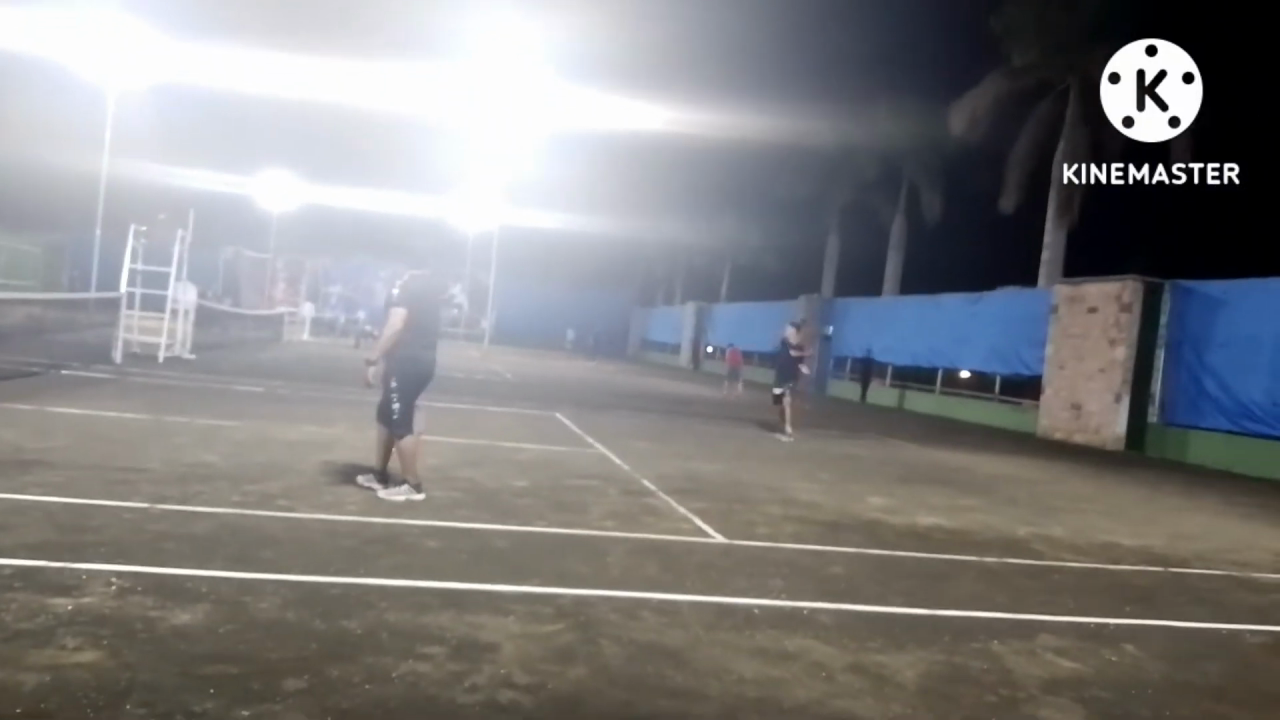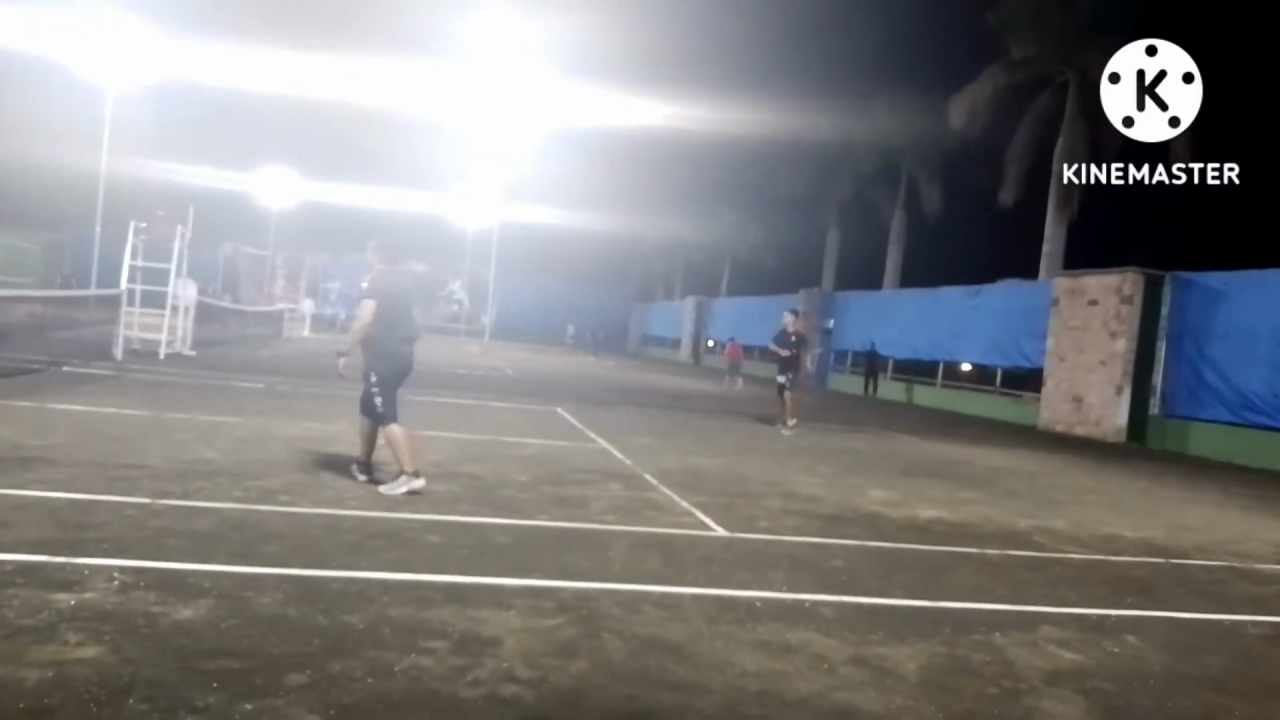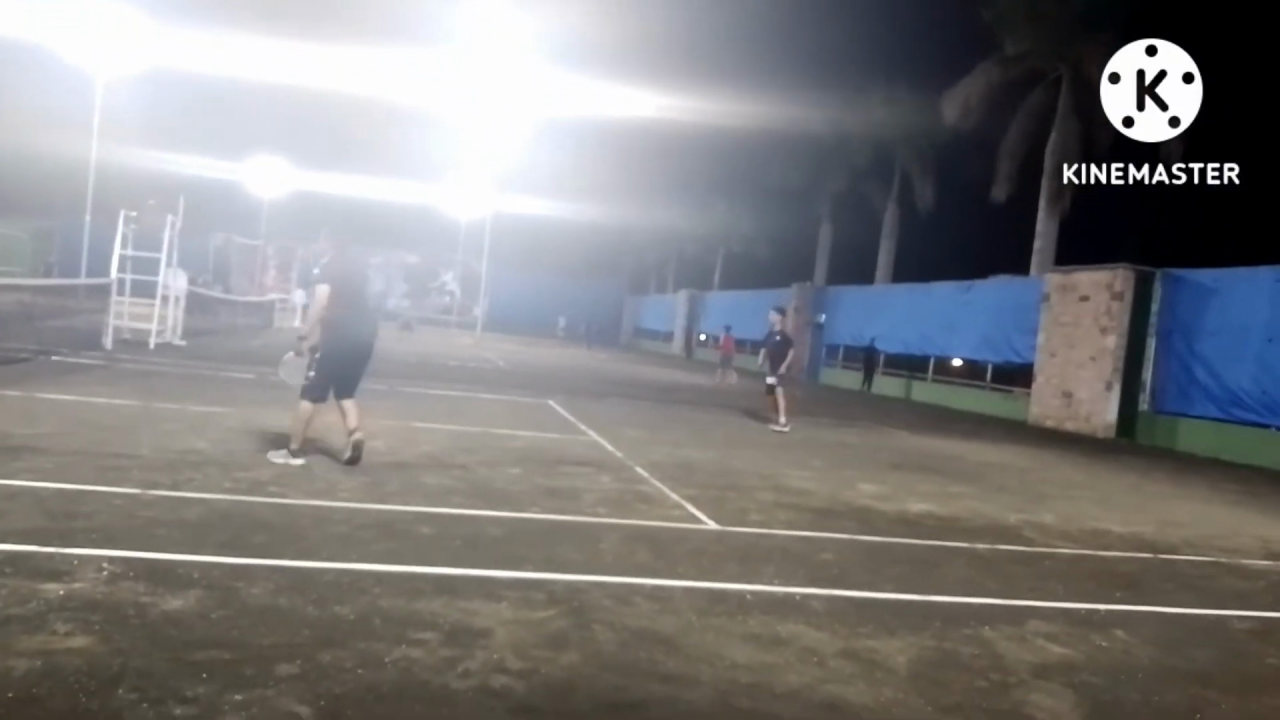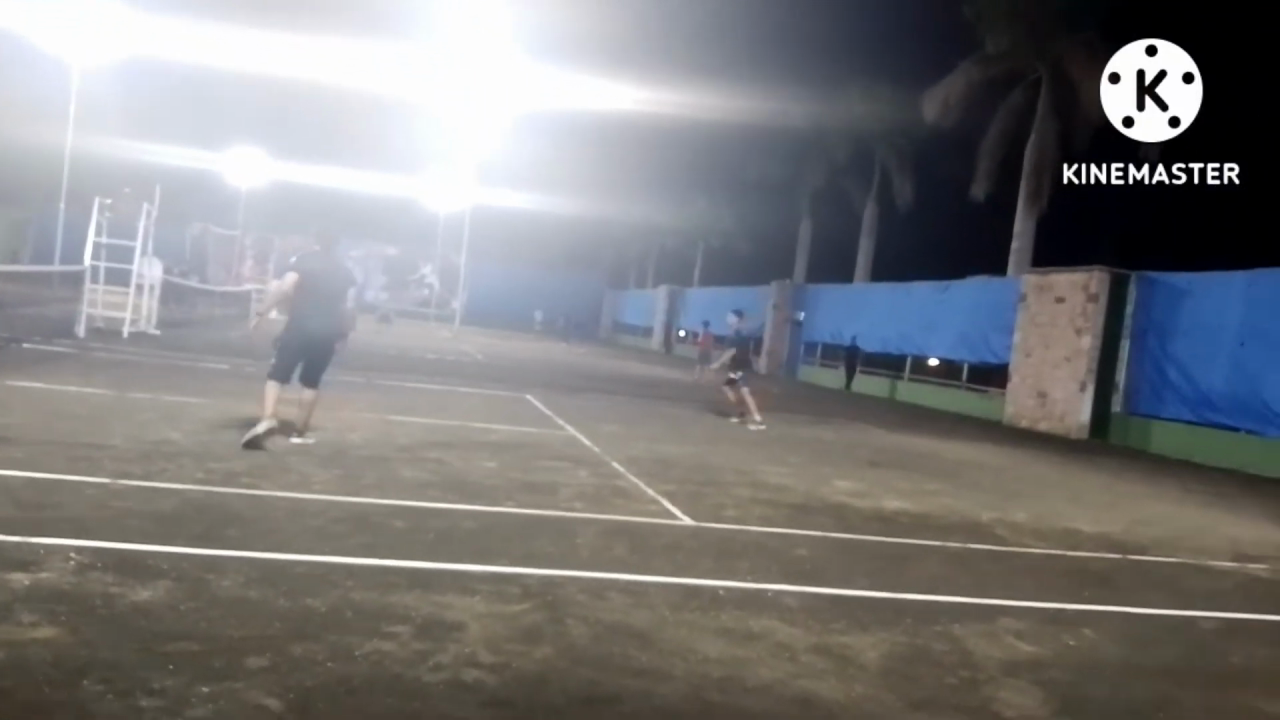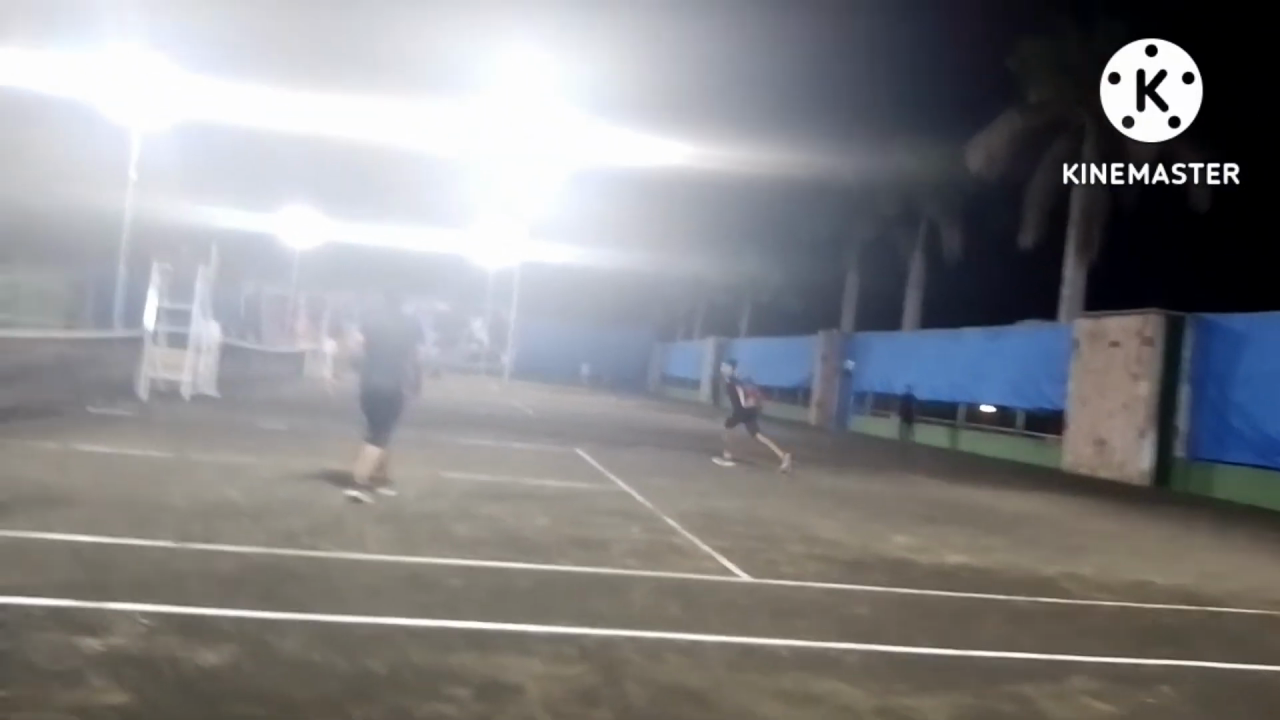
dt=0.4s
person 1, frame 1
left shoulder: (407, 285)
right shoulder: (434, 286)
left elbow: (394, 326)
left wrist: (373, 360)
left hip: (405, 363)
right hip: (423, 361)
left knee: (401, 423)
right knee: (386, 416)
left ankle: (412, 486)
right ankle: (380, 475)
person 1, frame 2
left shoulder: (376, 281)
right shoulder: (406, 281)
left elbow: (364, 319)
left wrist: (345, 353)
left hip: (383, 357)
right hip: (403, 355)
left knee: (386, 417)
right knee: (368, 409)
left ankle: (411, 475)
right ankle: (364, 465)
person 1, frame 3
left shoulder: (328, 267)
right shoulder: (360, 267)
left elbow: (320, 303)
left wrist: (304, 337)
left hip: (339, 338)
right hip: (365, 337)
left knee: (311, 394)
right knee: (346, 393)
left ankle: (293, 451)
right ankle: (355, 435)
person 1, frame 4
left shoulder: (303, 261)
right shoulder: (345, 271)
left elbow: (283, 289)
right elbow: (349, 308)
left wrist: (260, 313)
right wrist: (343, 335)
left hip: (299, 328)
right hip: (327, 335)
left knee: (276, 377)
right knee: (311, 382)
left ankle: (267, 420)
right ankle: (300, 431)
person 1, frame 5
left shoulder: (371, 320)
right shoulder: (411, 325)
left elbow: (357, 348)
right elbow: (414, 360)
right wrist: (410, 383)
left hip: (370, 385)
right hip: (393, 388)
left knee: (376, 433)
right knee: (378, 438)
left ankle: (380, 480)
right ankle: (359, 484)
